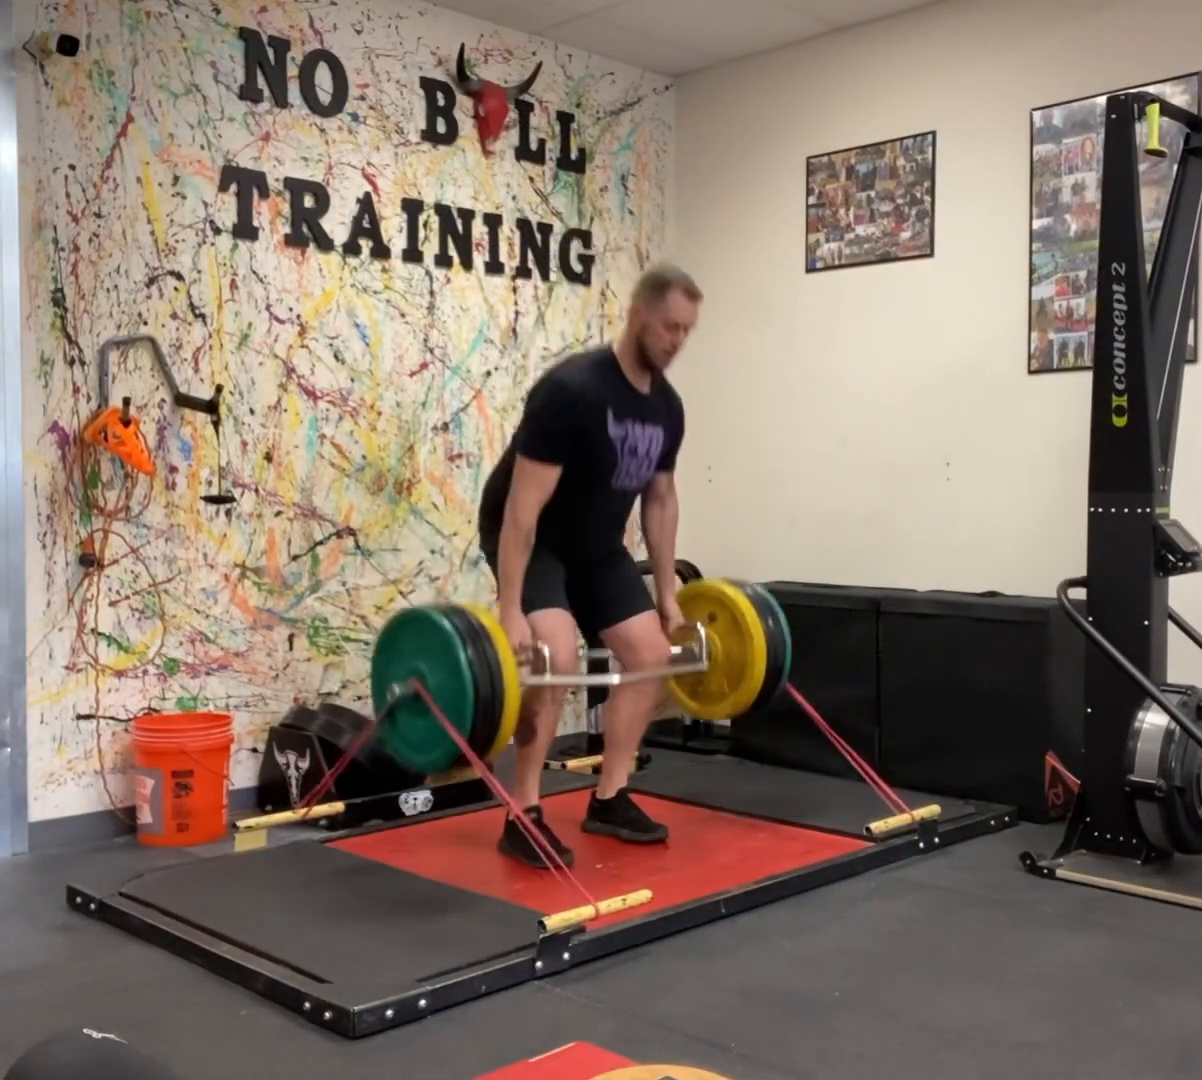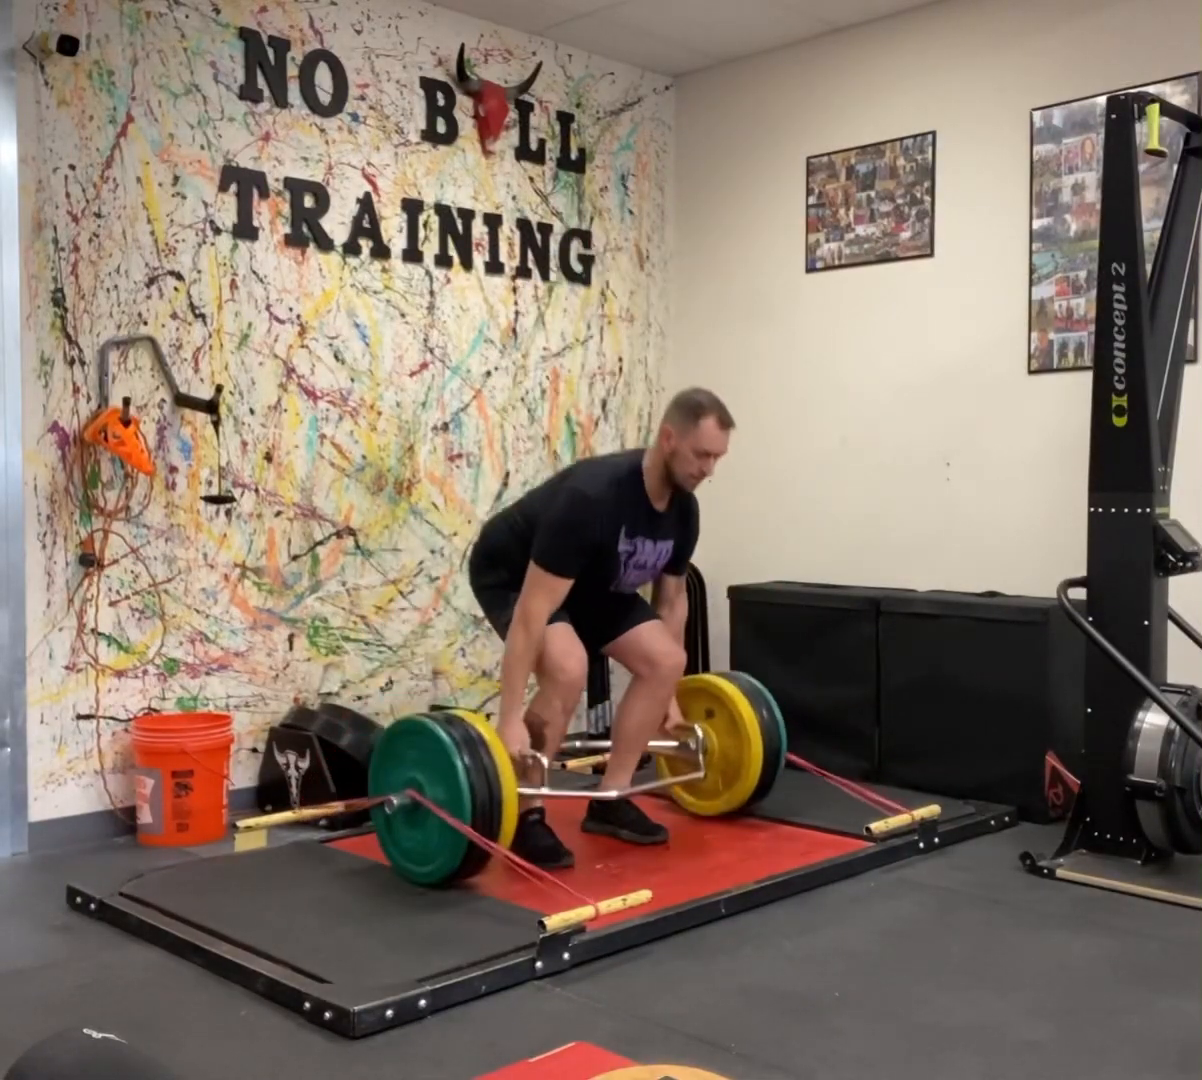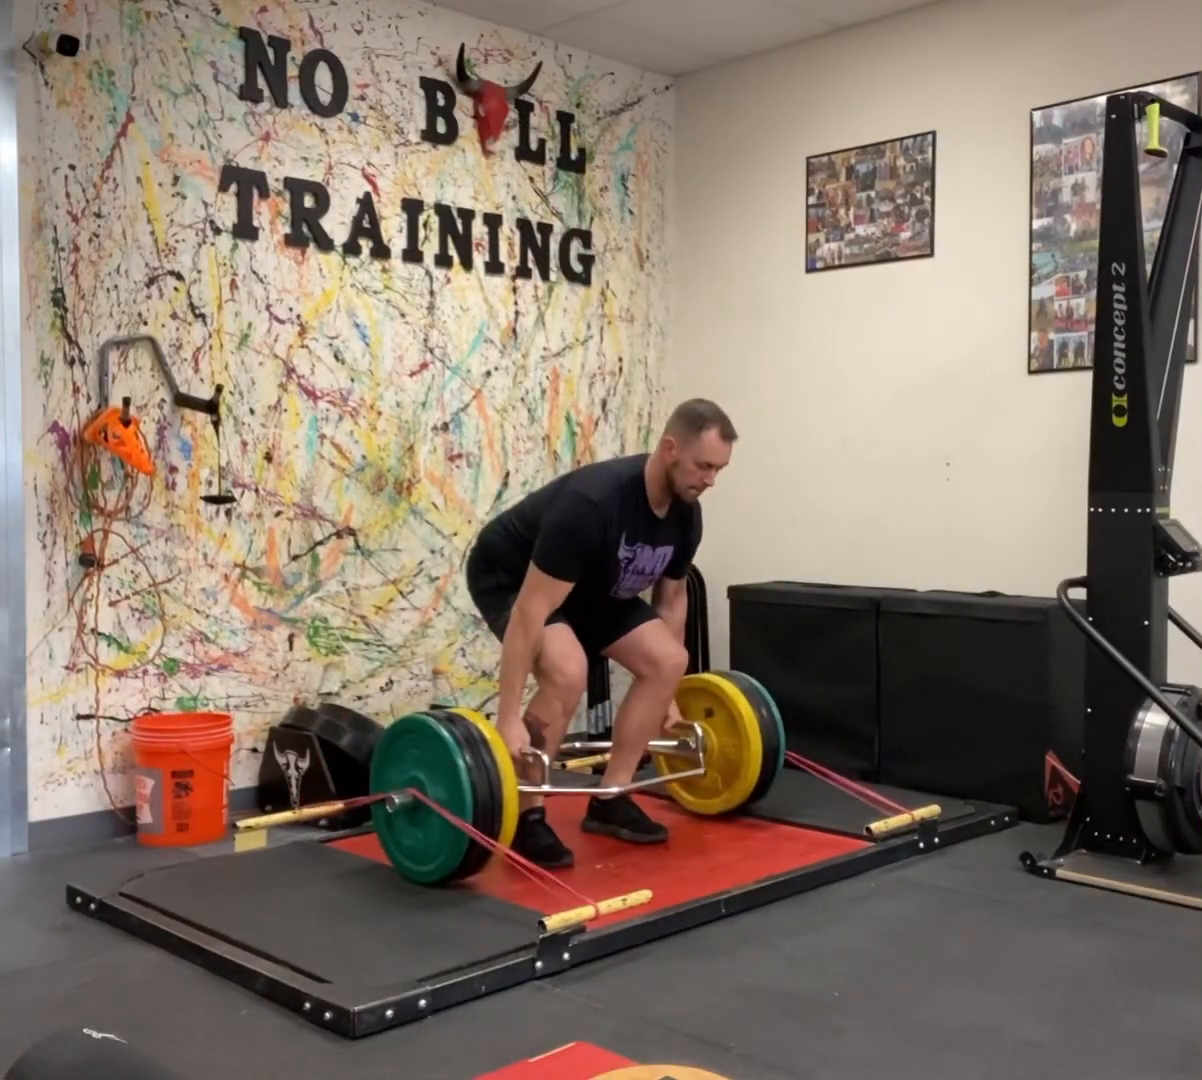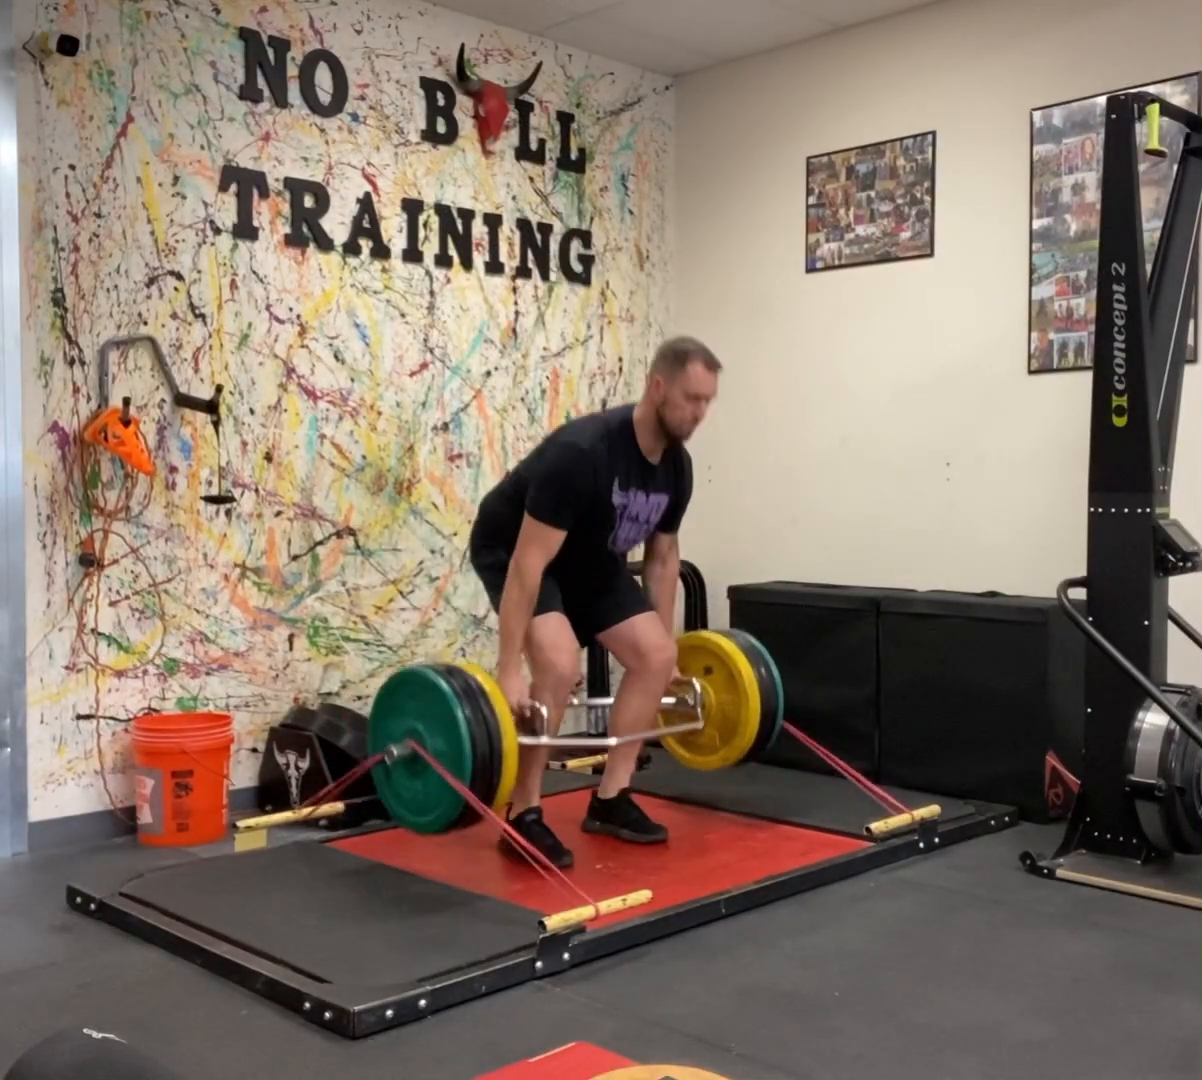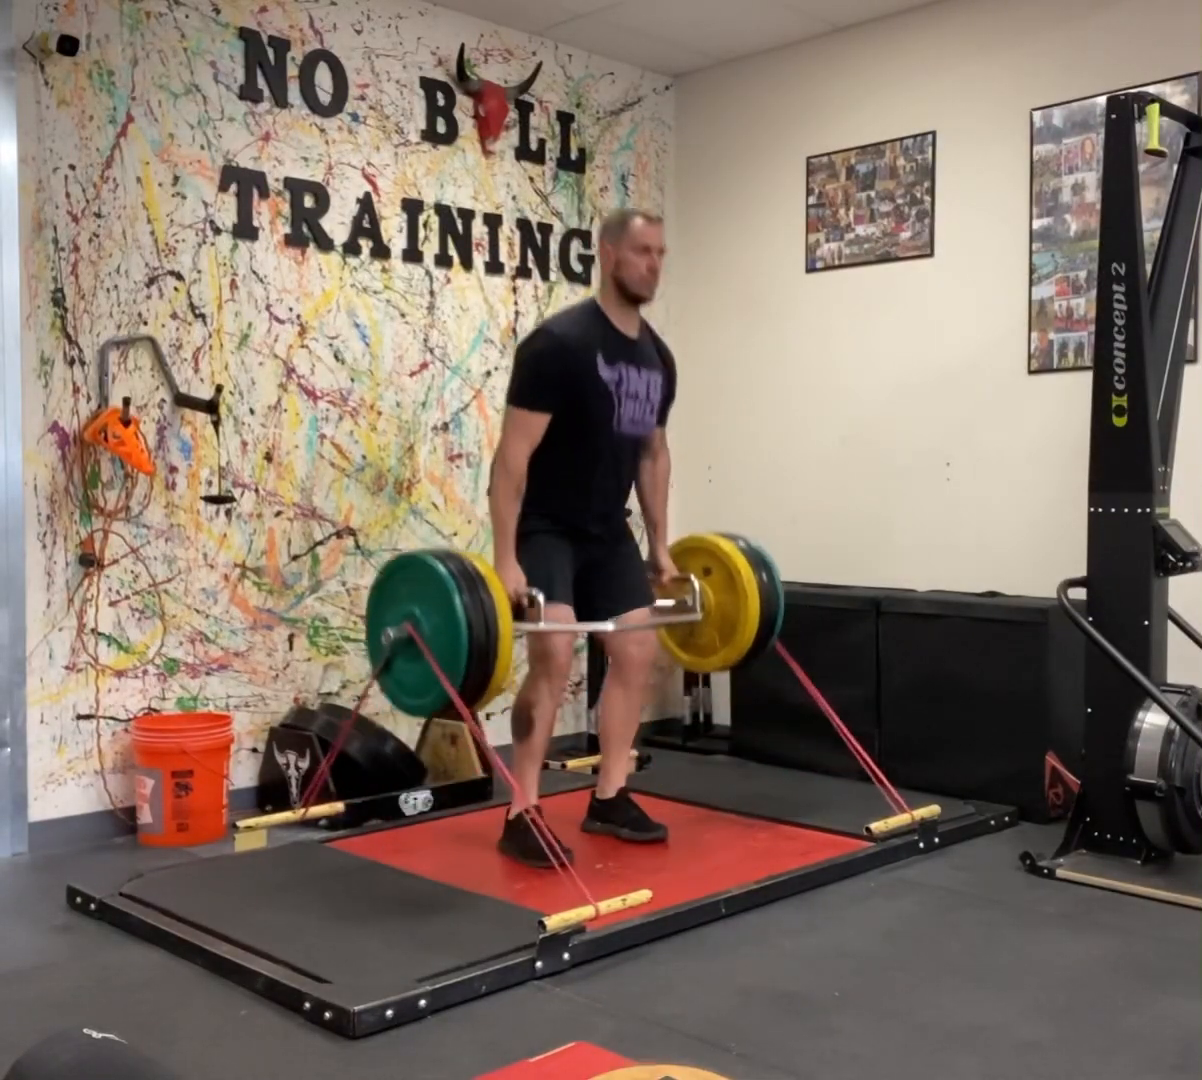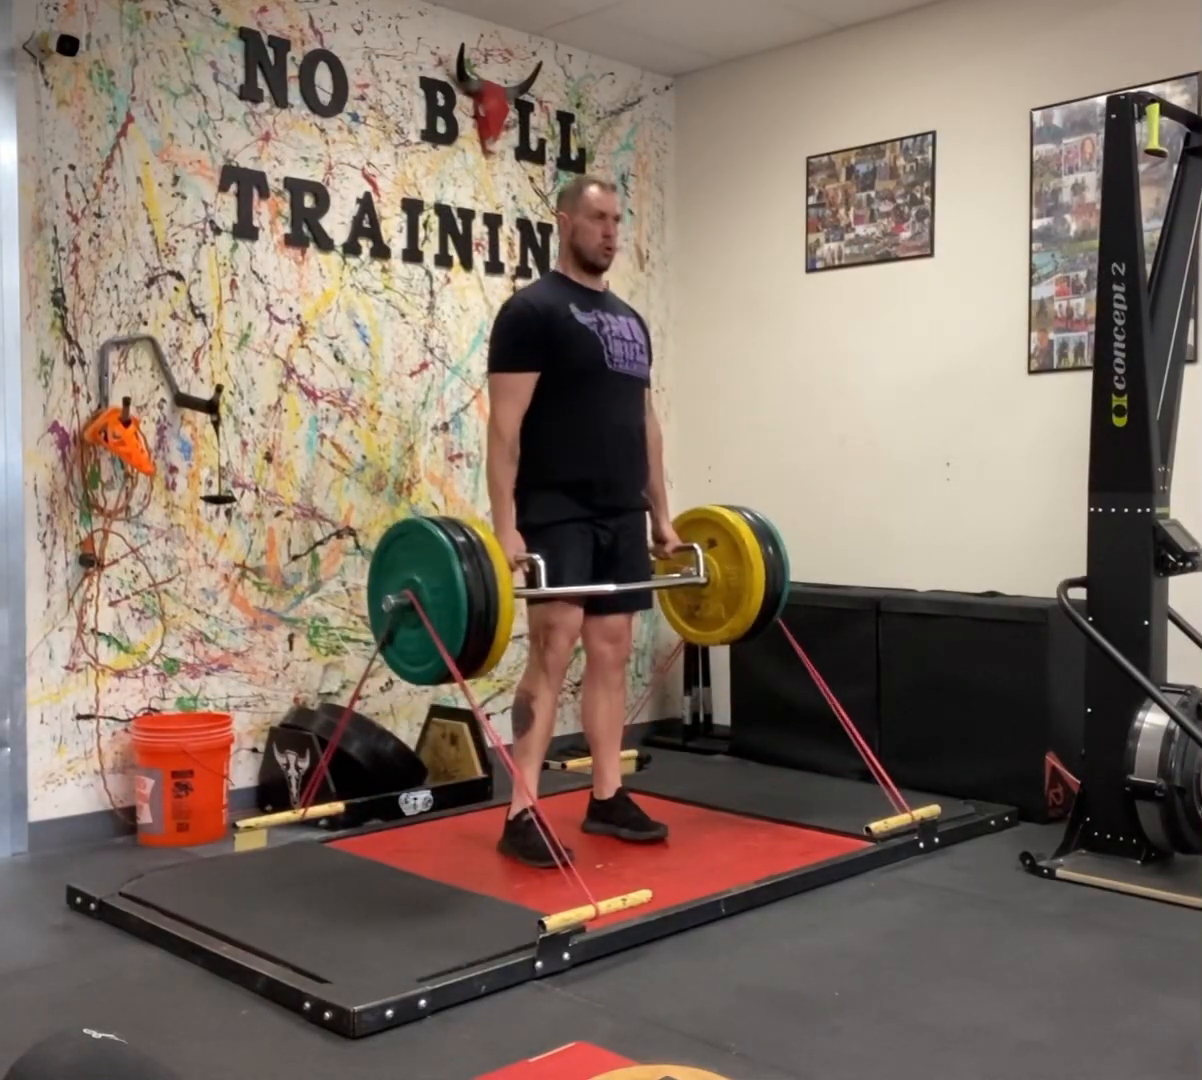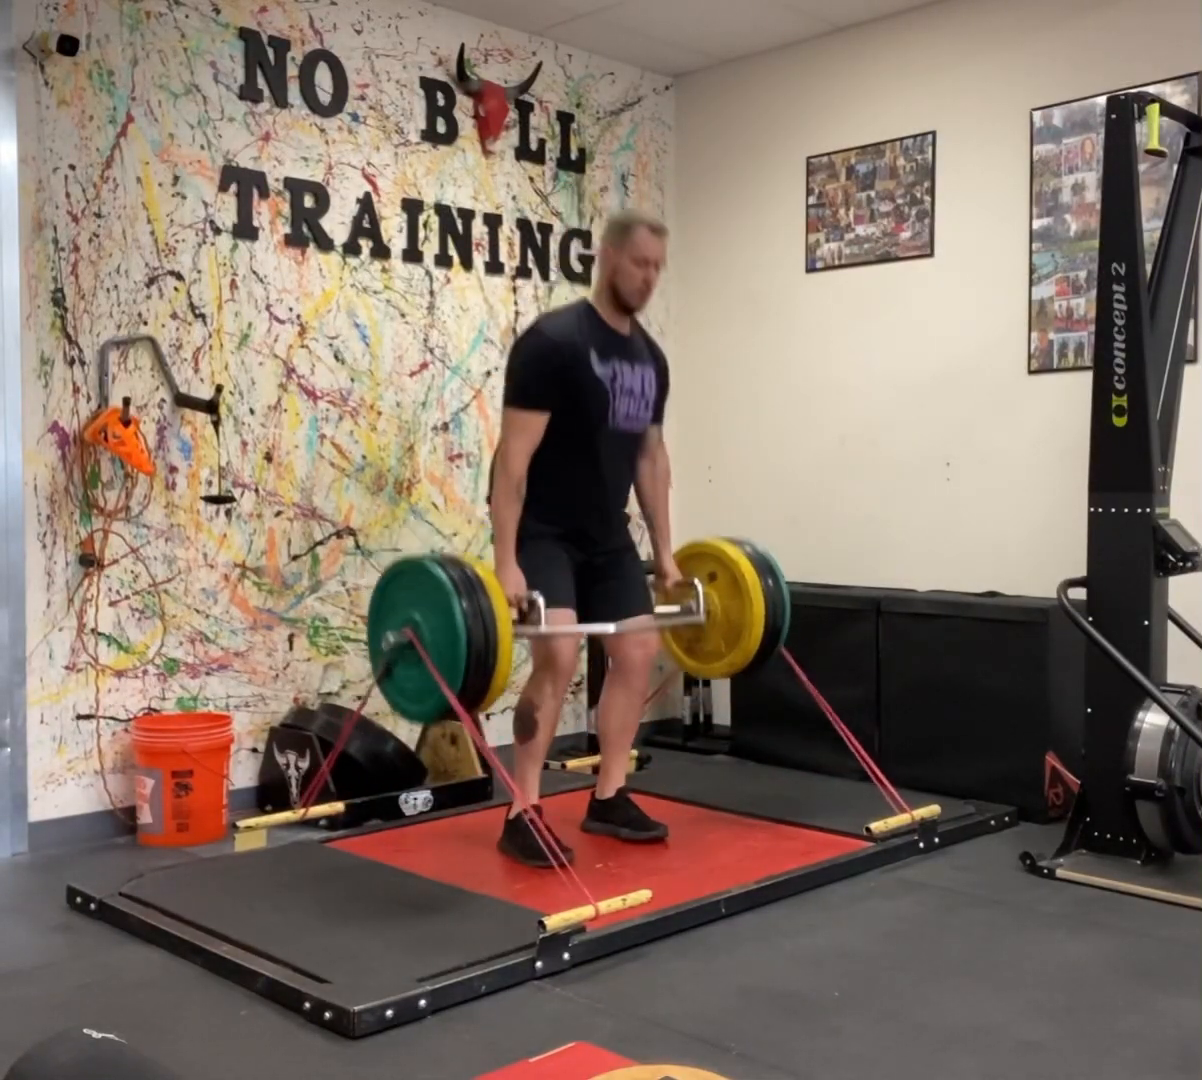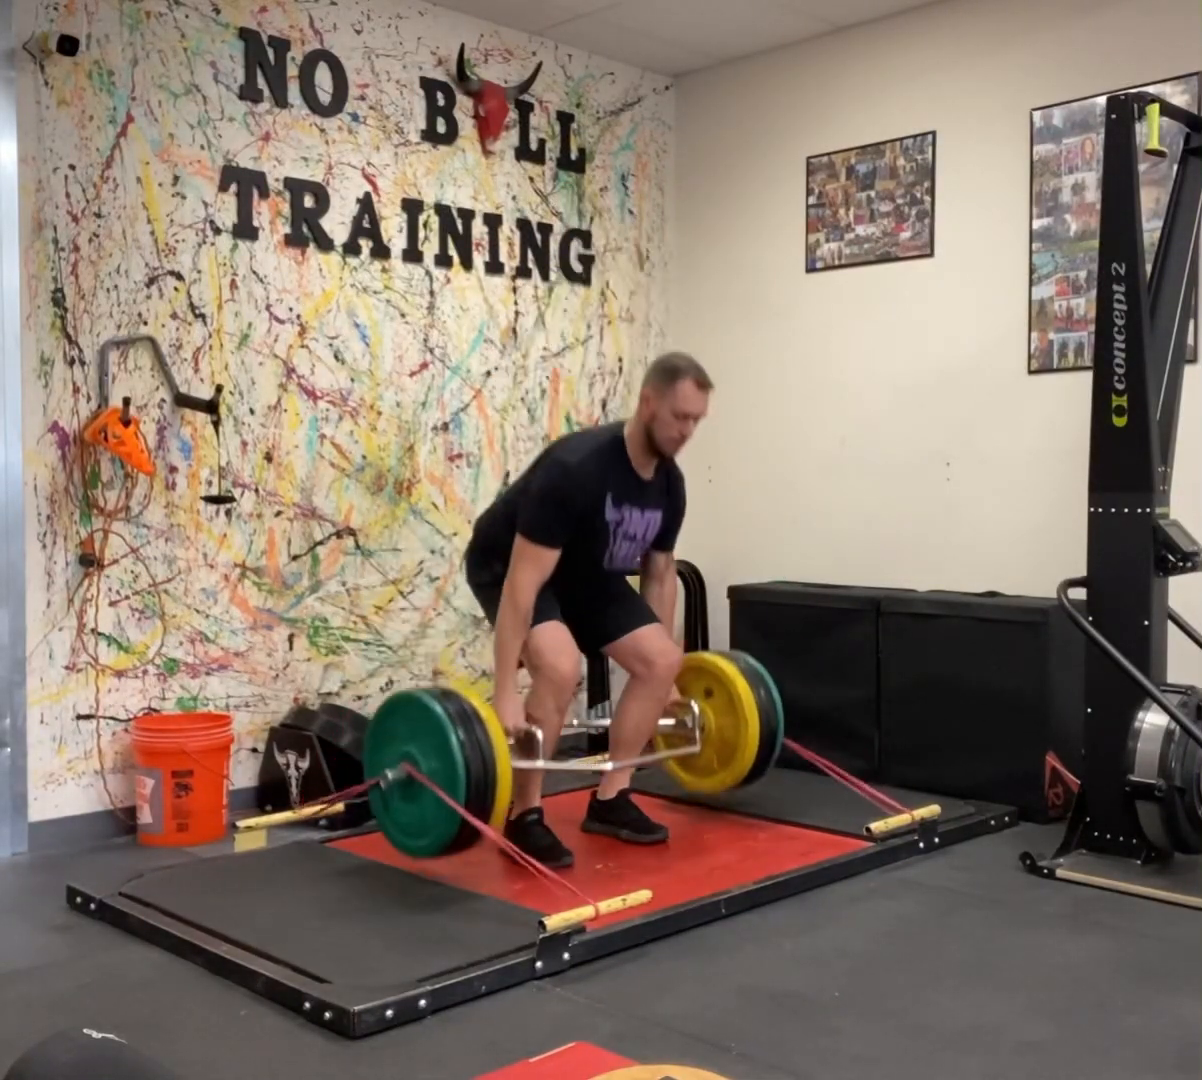
dt=0.3s
person 1, frame 1
left shoulder: (667, 405)
right shoulder: (570, 391)
left elbow: (661, 499)
right elbow: (523, 506)
left wrist: (668, 594)
right wrist: (509, 613)
left hip: (597, 546)
right hip: (536, 543)
left knee: (651, 654)
right knee: (558, 658)
left ankle: (608, 798)
right ankle: (523, 817)
person 1, frame 2
left shoulder: (683, 511)
right shoulder: (591, 498)
left elbow: (672, 599)
right elbow: (533, 612)
left wrist: (671, 700)
right wrist: (509, 719)
right hip: (509, 574)
left knee: (665, 661)
right knee: (569, 670)
left ankle: (609, 801)
right ankle: (525, 816)
person 1, frame 3
left shoulder: (685, 516)
right shoulder: (591, 504)
left elbow: (671, 600)
right elbow: (530, 614)
left wrist: (671, 701)
right wrist: (508, 720)
right hip: (508, 576)
left knee: (667, 662)
right knee: (567, 672)
left ankle: (610, 799)
right ankle: (525, 816)
person 1, frame 4
left shoulder: (675, 466)
right shoulder: (581, 452)
left elbow: (663, 558)
right elbow: (528, 564)
left wrist: (667, 641)
right wrist: (510, 674)
left hip: (592, 561)
right hip: (510, 549)
left knee: (656, 658)
right knee: (556, 668)
left ankle: (609, 799)
right ankle: (522, 819)
person 1, frame 5
left shoulder: (657, 357)
right shoulder: (559, 342)
left elbow: (654, 455)
right elbow: (513, 454)
left wrist: (660, 548)
right wrist: (506, 562)
left hip: (603, 524)
right hip: (539, 521)
left knee: (637, 651)
right knee: (555, 653)
left ankle: (609, 797)
right ankle: (522, 815)
person 1, frame 6
left shoulder: (629, 319)
right shoulder: (533, 309)
left elbow: (645, 420)
right elbow: (505, 423)
left wrist: (660, 514)
right wrist: (505, 526)
left hip: (622, 513)
right hip: (556, 513)
left knee: (610, 655)
right knee: (553, 654)
left ankle: (606, 799)
right ankle: (522, 815)
person 1, frame 7
left shoulder: (649, 355)
right shoulder: (552, 342)
left elbow: (651, 457)
right elbow: (514, 456)
left wrist: (664, 550)
right wrist: (506, 562)
left hip: (606, 531)
right hip: (543, 529)
left knee: (638, 654)
right knee: (559, 658)
left ankle: (608, 798)
right ankle: (522, 815)
person 1, frame 8
left shoulder: (669, 484)
right shoulder: (575, 469)
left elbow: (659, 574)
right elbow: (523, 581)
left wrist: (667, 661)
right wrist: (505, 695)
left hip: (589, 577)
right hip: (506, 567)
left knee: (662, 662)
right knee: (561, 668)
left ankle: (609, 800)
right ankle: (523, 816)
